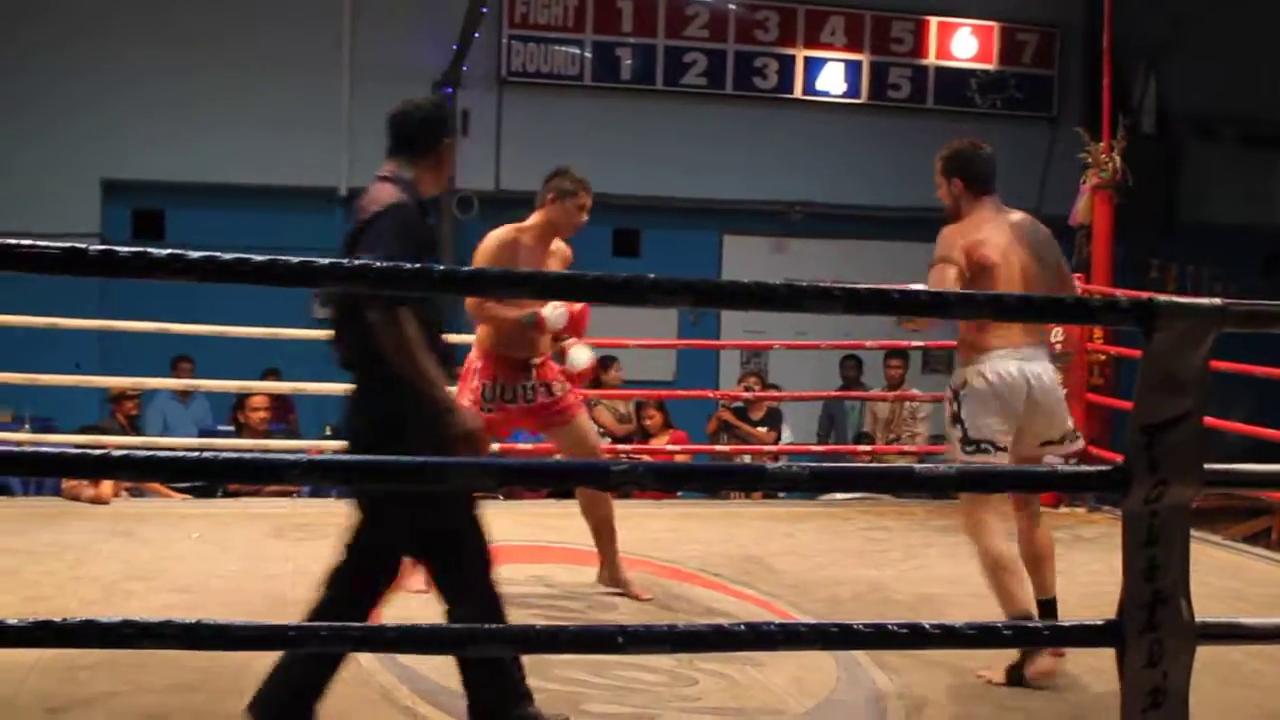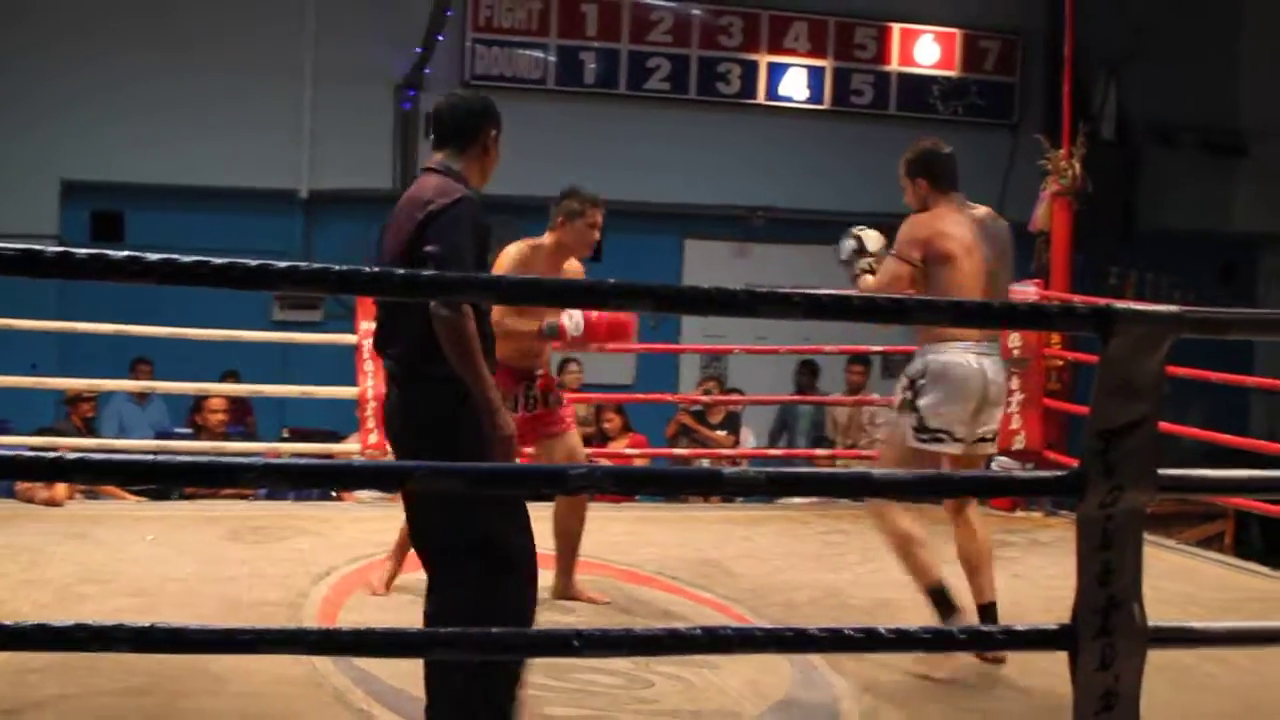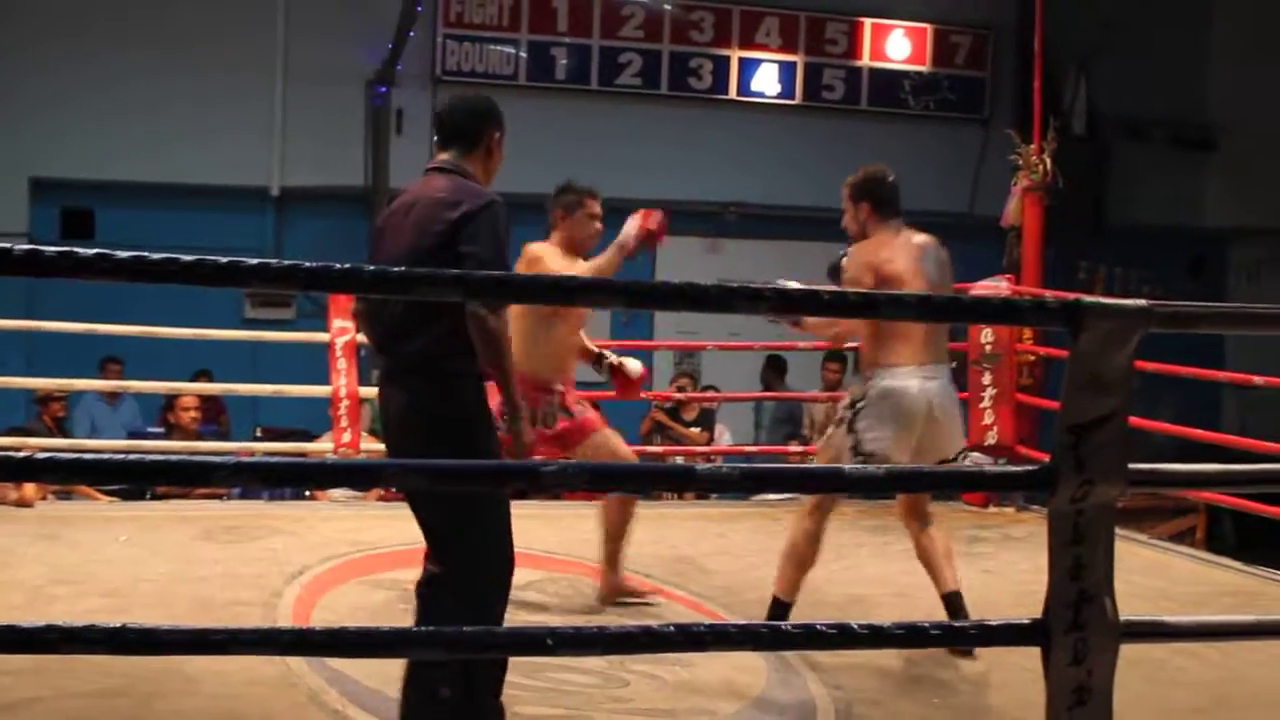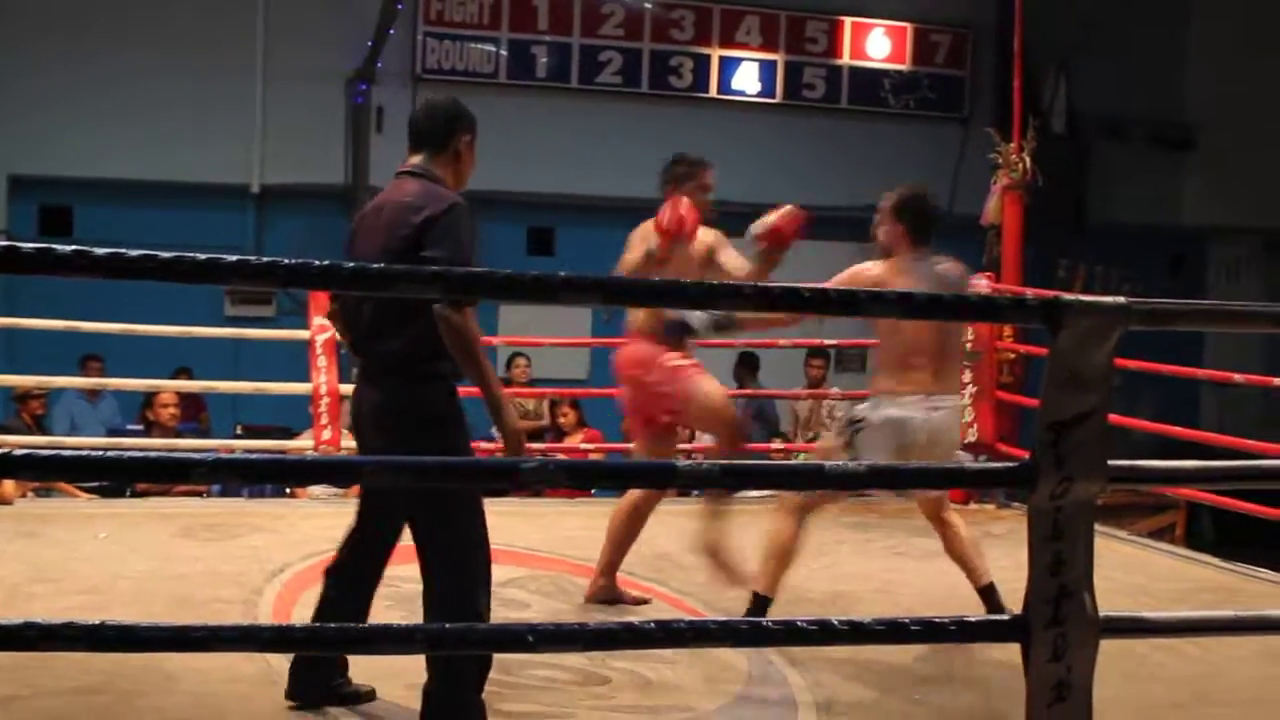
dt=0.3s
person 1, frame 1
left shoulder: (382, 205)
right shoulder: (398, 210)
right elbow: (389, 316)
right wrist: (448, 406)
left hip: (398, 411)
right hip: (398, 415)
left knee: (461, 559)
right knee: (412, 565)
person 1, frame 2
left shoulder: (411, 201)
right shoulder: (456, 202)
right elbow: (448, 310)
right wrist: (493, 407)
left hip: (411, 399)
right hip: (445, 406)
left knee: (459, 561)
right knee: (503, 557)
person 1, frame 3
left shoulder: (398, 207)
right shoulder: (478, 205)
left elbow: (366, 309)
right elbow: (482, 312)
right wrist: (516, 413)
left hip: (399, 396)
right hip: (448, 400)
left knee: (447, 552)
right knee: (479, 564)
person 1, frame 4
left shoulder: (373, 209)
right shoulder: (444, 208)
left elbow: (340, 310)
right elbow: (451, 313)
right wrist: (499, 405)
left hip: (373, 393)
right hip: (422, 399)
left knee: (370, 537)
right knee: (458, 560)
person 2, frame 1
left shoulder: (959, 238)
right shoulder: (1036, 230)
right elbow: (1071, 304)
left hip: (988, 377)
right hip: (1039, 372)
left knee: (982, 519)
right knee: (1028, 501)
left ankle: (1034, 652)
right ankle: (1047, 618)
person 2, frame 2
left shoulder: (921, 228)
right shoulder: (996, 227)
left elbow: (879, 300)
left wrist: (861, 266)
left hip: (944, 365)
right hip: (990, 366)
left knee: (886, 498)
right knee: (961, 502)
left ankle: (951, 616)
right ankle: (989, 628)
person 2, frame 3
left shoulder: (866, 256)
right shoulder: (933, 251)
left elbow: (842, 331)
left wrist: (798, 310)
left hip: (890, 394)
right hip: (939, 392)
left knee: (812, 506)
right knee: (917, 512)
left ankle: (777, 620)
right ankle: (960, 619)
person 2, frame 4
left shoulder: (874, 276)
right shoulder: (957, 275)
left elbow: (793, 307)
left hip: (889, 417)
right hip: (945, 416)
left knee: (792, 505)
right knee: (940, 510)
left ankle: (755, 617)
right ankle: (995, 609)
person 3, frame 1
left shoulder: (562, 253)
right shoulder: (501, 242)
right elbow: (475, 308)
left wrist: (569, 341)
right wrist: (535, 318)
left hip: (540, 370)
right hip: (493, 371)
left knee: (594, 459)
left ankle: (613, 572)
person 3, frame 2
left shoulder: (576, 273)
right shoulder: (517, 258)
left elbow: (570, 332)
right elbow: (495, 325)
left wrist: (602, 328)
right wrist: (552, 329)
left hip: (538, 382)
right hip: (496, 378)
left ankle: (565, 581)
person 3, frame 3
left shoulder: (581, 265)
right shoulder: (538, 254)
right elbow: (582, 281)
left wrist: (606, 359)
right wrist: (623, 244)
left hip: (560, 397)
right hip: (520, 393)
left knee: (626, 466)
left ankle: (611, 580)
person 3, frame 4
left shoulder: (707, 240)
right shoulder: (652, 231)
left elbow: (746, 279)
right elbow: (626, 278)
left wrist: (773, 245)
right wrist: (659, 245)
left hip: (671, 359)
right hip: (647, 354)
right knee: (730, 420)
left ankle: (604, 582)
right ankle: (712, 530)
